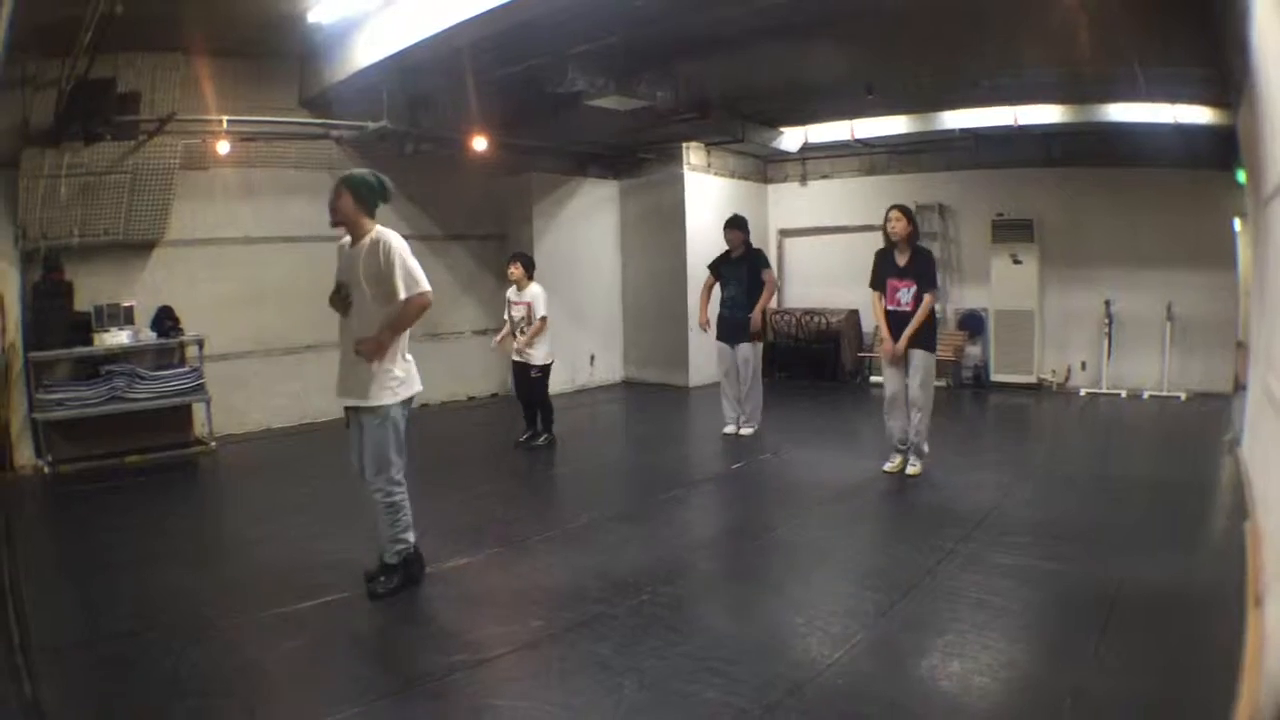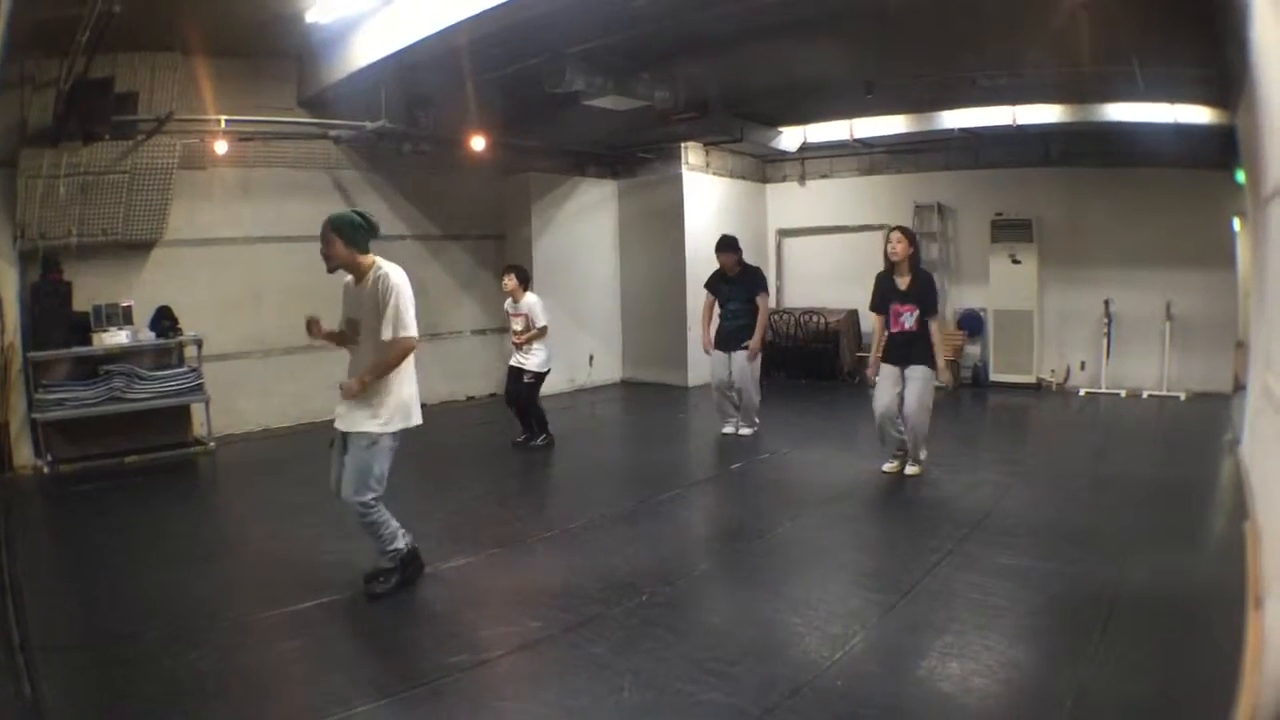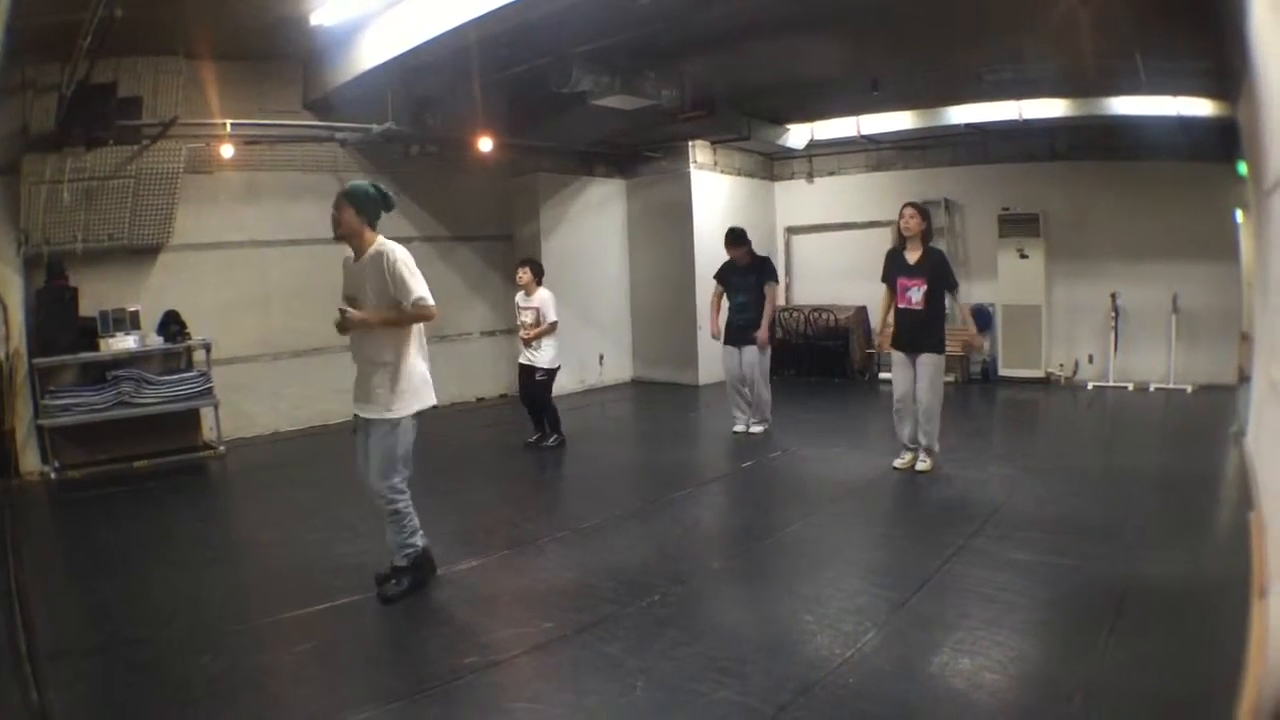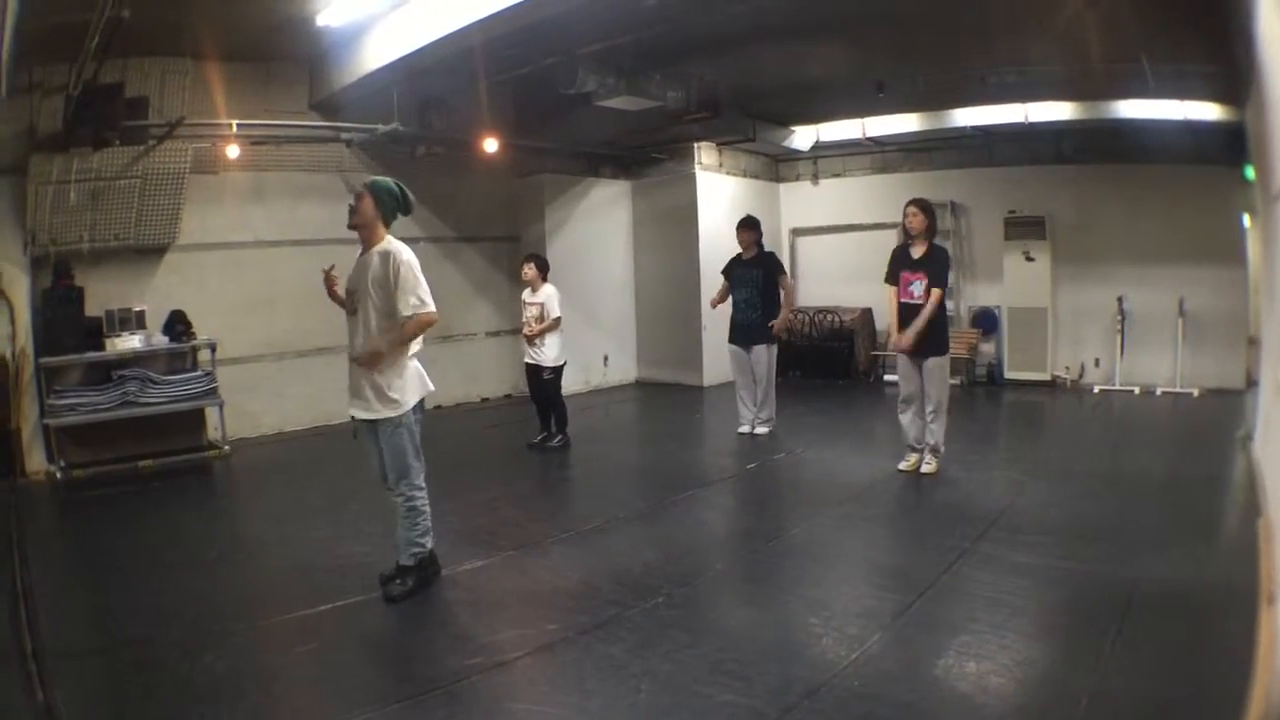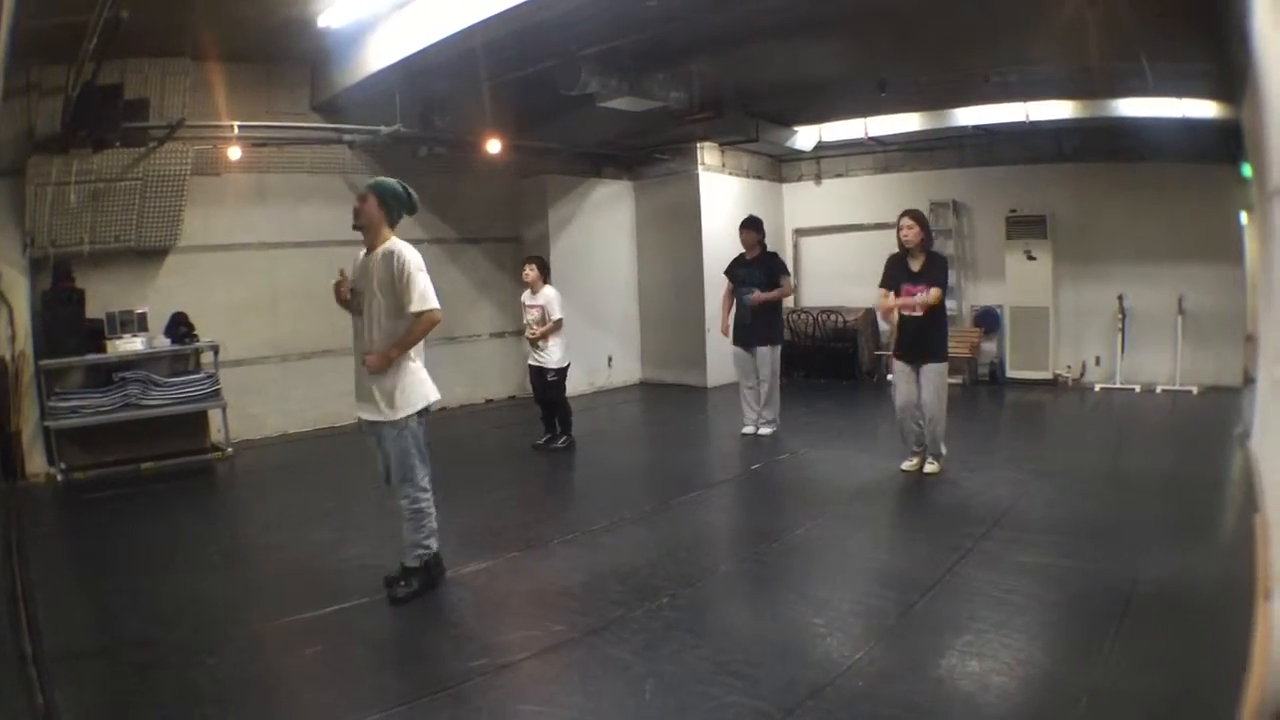
dt=1s
person 1, frame 1
left shoulder: (387, 243)
right shoulder: (344, 247)
left elbow: (422, 298)
left wrist: (383, 340)
right wrist: (337, 303)
left hip: (385, 382)
right hip: (356, 381)
left knee: (384, 477)
right knee: (369, 474)
left ankle: (403, 559)
right ankle: (396, 553)
person 1, frame 2
left shoulder: (390, 279)
right shoulder: (349, 285)
left elbow: (406, 342)
left wrist: (363, 380)
right wrist: (324, 334)
left hip: (383, 409)
right hip: (356, 405)
left knee: (359, 494)
right knee: (343, 488)
left ankle: (402, 557)
right ankle: (396, 553)
person 1, frame 3
left shoulder: (391, 255)
right shoulder: (350, 261)
left elbow: (426, 309)
left wrist: (368, 319)
right wrist: (348, 320)
left hip: (398, 388)
right hip: (370, 388)
left knee: (388, 482)
right knee: (375, 479)
left ankle: (413, 561)
right ankle: (409, 556)
person 1, frame 4
left shoulder: (397, 256)
right shoulder: (361, 258)
left elbow: (426, 316)
left wrist: (383, 353)
right wrist: (335, 296)
left hip: (395, 389)
right hip: (367, 391)
left knee: (408, 482)
right knee: (393, 481)
left ankle: (417, 562)
right ankle: (415, 557)
person 1, frame 5
left shoulder: (401, 255)
right shoulder: (362, 259)
left elbow: (431, 314)
left wrist: (390, 355)
right wrist: (345, 301)
left hip: (401, 391)
right hip: (374, 391)
left knee: (412, 483)
right knee: (397, 482)
left ankle: (422, 564)
right ankle: (420, 559)
person 2, frame 1
left shoulder: (923, 256)
right shoulder: (882, 257)
left elbow: (928, 300)
right elbow: (877, 298)
left wrist: (905, 338)
right wrist: (885, 336)
left hip: (920, 336)
right hip: (892, 334)
left knee: (918, 396)
right knee: (892, 395)
left ankle: (916, 453)
right ankle: (899, 450)
person 2, frame 2
left shoulder: (924, 280)
right shoulder: (882, 280)
left elbow: (933, 323)
right elbow: (879, 322)
left wrist: (941, 363)
right wrist: (873, 358)
left hip: (920, 357)
right hip: (892, 356)
left knee: (914, 411)
right knee: (883, 410)
left ankle: (915, 457)
right ankle: (898, 453)
person 2, frame 3
left shoulder: (936, 257)
right shoulder: (893, 256)
left elbow: (954, 293)
left wrist: (970, 327)
right wrist: (880, 329)
left hip: (930, 339)
right hip: (902, 338)
left knee: (927, 398)
right knee: (902, 397)
left ankle: (927, 450)
right ankle: (908, 448)
person 2, frame 4
left shoulder: (939, 255)
right shoulder: (898, 253)
left elbow: (935, 297)
right elbow: (893, 294)
left wrist: (914, 331)
right wrist: (894, 330)
left hip: (933, 338)
right hip: (905, 337)
left knee: (934, 399)
right knee: (908, 397)
left ankle: (933, 453)
right ankle: (914, 450)
person 2, frame 5
left shoulder: (938, 262)
right shoulder: (894, 262)
left elbow: (934, 298)
right elbow: (884, 296)
left wrist: (898, 302)
right wrist: (885, 308)
left hip: (933, 347)
right hip: (904, 346)
left knee: (931, 405)
right knee: (904, 404)
left ankle: (934, 454)
right ankle: (916, 451)
person 3, frame 1
left shoulder: (756, 256)
right shoulder: (722, 260)
left elbow: (771, 282)
right elbow: (707, 286)
left wrist: (758, 310)
right wrist: (703, 312)
left hip: (748, 327)
right hip: (725, 326)
left knee: (749, 376)
right knee: (727, 375)
left ankle: (750, 421)
right ankle: (731, 420)
person 3, frame 2
left shoulder: (754, 275)
right shoulder: (717, 277)
left elbow: (763, 307)
right elbow: (708, 305)
left wrist: (757, 338)
right wrist: (706, 334)
left hip: (747, 339)
right hip: (723, 337)
left knee: (744, 382)
right knee: (719, 381)
left ankle: (749, 421)
right ankle: (730, 421)
person 3, frame 3
left shoulder: (763, 265)
right shoulder: (727, 268)
left elbow: (770, 297)
right elbow: (717, 296)
left wrist: (764, 329)
right wrist: (715, 323)
left hip: (755, 333)
right hip: (733, 332)
left knee: (755, 377)
right knee: (733, 377)
left ankle: (760, 419)
right ankle: (741, 418)
person 3, frame 4
left shoulder: (769, 260)
right shoulder: (734, 264)
left elbow: (787, 289)
right elbow: (725, 290)
left wrist: (783, 316)
right wrist: (717, 299)
left hip: (763, 330)
right hip: (738, 330)
left knee: (764, 378)
right knee: (742, 378)
left ankle: (764, 421)
right ankle: (747, 420)
person 3, frame 5
left shoulder: (772, 260)
right shoulder: (736, 263)
left elbow: (788, 288)
right elbow: (729, 292)
left wrist: (764, 296)
right wrist: (724, 319)
left hip: (767, 330)
right hip: (742, 329)
left knee: (767, 377)
right knee: (746, 379)
left ankle: (768, 421)
right ankle: (750, 420)
person 4, frame 1
left shoulder: (536, 291)
right shoulder: (510, 293)
left elbow: (542, 321)
left wrist: (526, 341)
right wrist: (500, 336)
left hip: (538, 354)
right hip: (519, 354)
left knee: (539, 394)
right knee: (523, 394)
left ankle: (547, 433)
right ankle: (531, 429)
person 4, frame 2
left shoulder: (532, 301)
right shoulder: (508, 304)
left elbow: (543, 329)
left wrist: (524, 339)
right wrist: (514, 338)
left hip: (536, 360)
right hip: (518, 359)
left knee: (527, 399)
right knee: (511, 397)
left ankle: (545, 434)
right ankle: (528, 431)
person 4, frame 3
left shoulder: (545, 296)
right shoulder: (519, 297)
left elbow: (553, 325)
left wrist: (533, 334)
right wrist: (522, 333)
left hip: (545, 357)
right hip: (527, 356)
left knee: (542, 397)
right knee: (526, 397)
left ankle: (556, 433)
right ankle: (540, 431)
person 4, frame 4
left shoulder: (549, 291)
right shoulder: (526, 294)
left elbow: (556, 320)
left wrist: (536, 330)
right wrist: (525, 330)
left hip: (550, 355)
right hip: (532, 355)
left knee: (553, 395)
right knee: (537, 396)
left ankle: (561, 434)
right ankle: (545, 431)
person 4, frame 5
left shoulder: (550, 293)
right shoulder: (525, 296)
left elbow: (558, 322)
left wrist: (539, 333)
right wrist: (528, 332)
left hip: (553, 356)
right hip: (536, 356)
left knee: (556, 397)
right knee: (541, 397)
left ankle: (566, 435)
right ankle: (550, 433)
